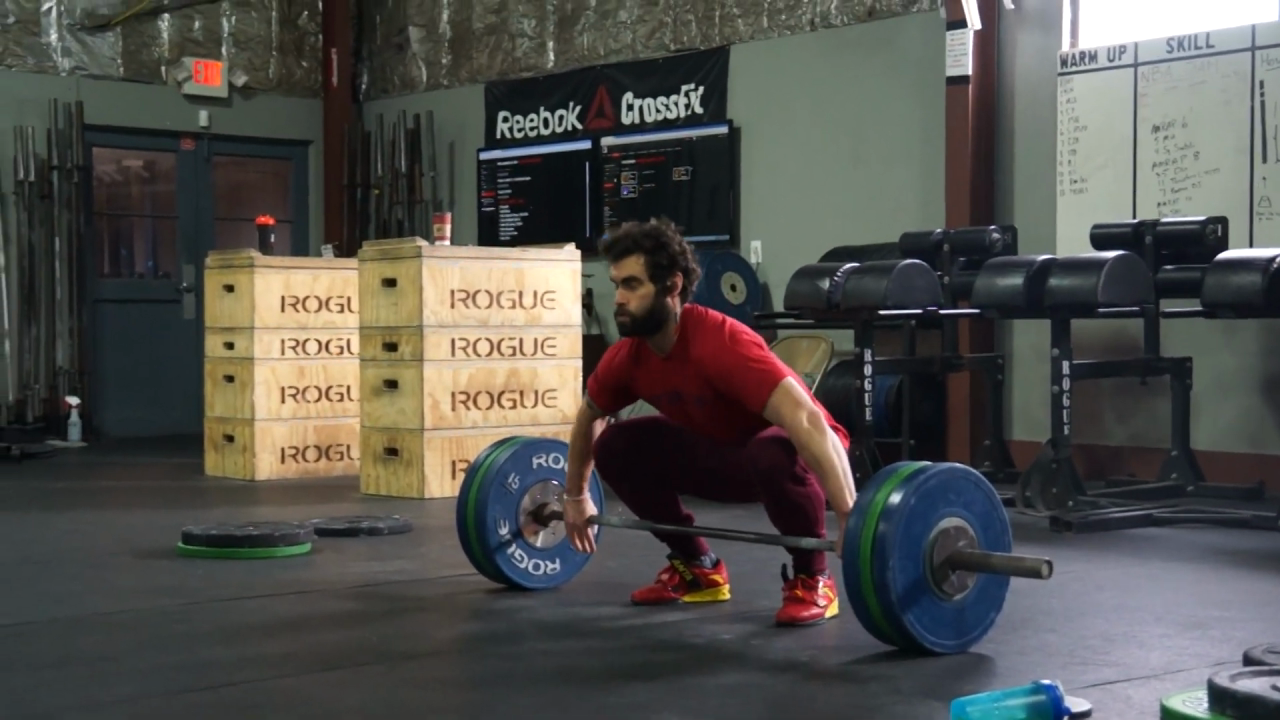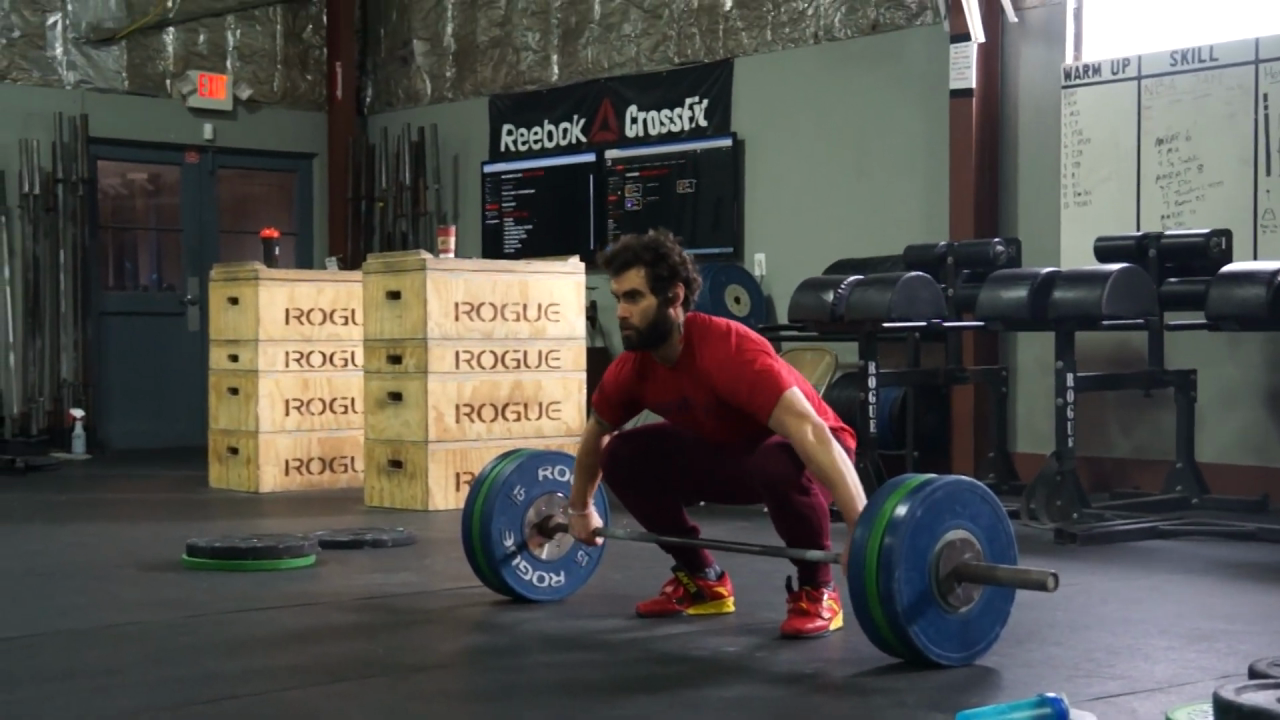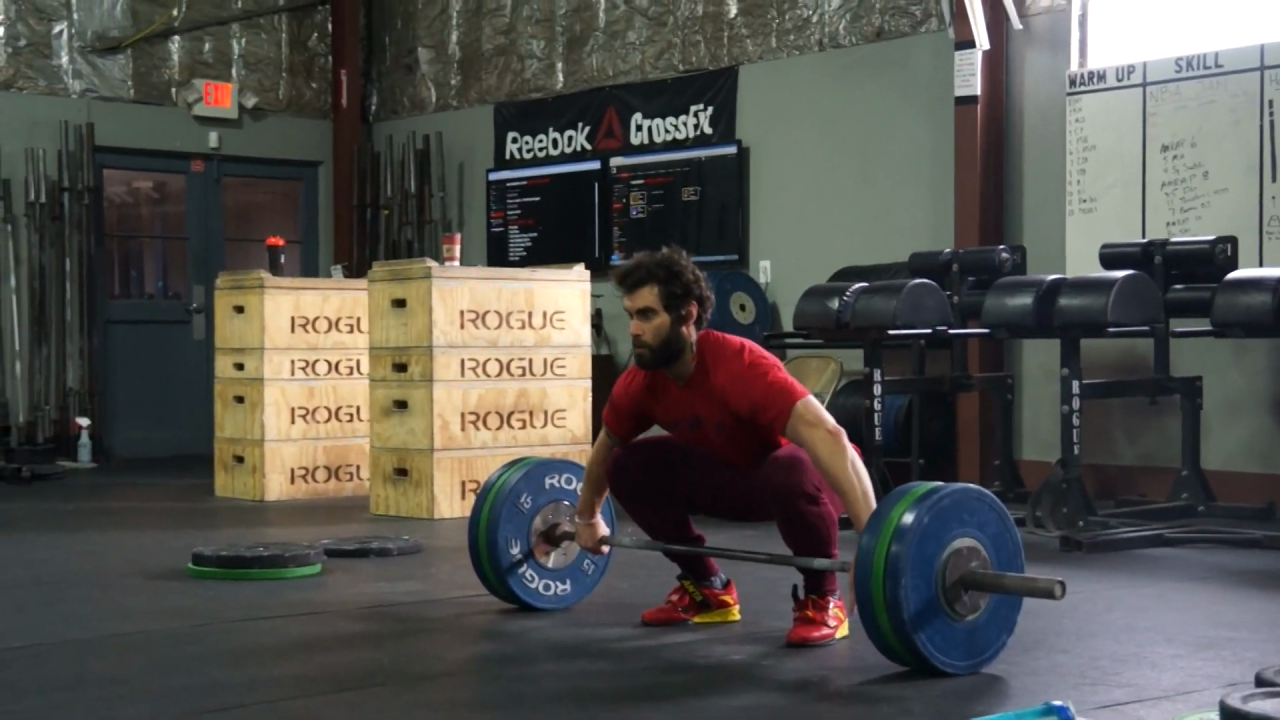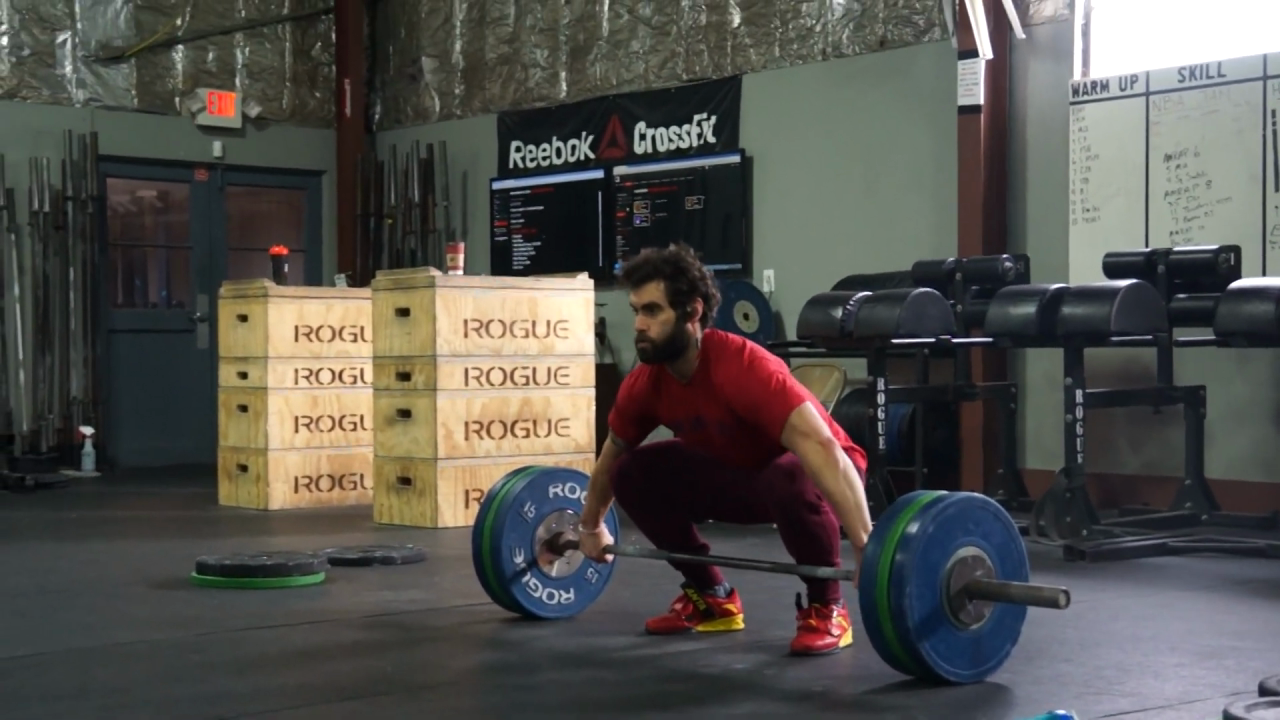
dt=0.2s
person 1, frame 1
left shoulder: (721, 343)
right shoulder: (626, 357)
left elbow: (806, 421)
right elbow: (588, 415)
left wrist: (851, 517)
right wrist: (575, 497)
left hip: (799, 447)
right hip: (721, 450)
left knee: (774, 456)
right knee: (614, 447)
left ankle: (812, 579)
right ankle: (697, 567)
person 1, frame 2
left shoulder: (729, 350)
right shoulder: (631, 369)
left elbow: (810, 432)
right elbow: (597, 432)
right wrist: (580, 508)
left hip: (808, 452)
right hip: (727, 454)
left knee: (780, 465)
right knee: (622, 456)
left ankle: (818, 591)
right ankle: (701, 578)
person 1, frame 3
left shoulder: (739, 366)
right shoulder: (639, 383)
left elbow: (830, 439)
right elbow: (606, 447)
right wrist: (587, 518)
left hip: (813, 468)
right hip: (732, 471)
left knee: (789, 476)
right knee: (627, 468)
left ankle: (823, 600)
right ankle: (707, 587)
person 1, frame 4
left shoulder: (744, 368)
right shoulder: (645, 383)
left elbow: (823, 448)
right elbow: (614, 452)
left wrist: (866, 549)
right wrist: (591, 526)
left hip: (814, 470)
right hip: (738, 473)
left knee: (793, 484)
right knee: (633, 473)
left ankle: (827, 608)
right ankle: (710, 595)
